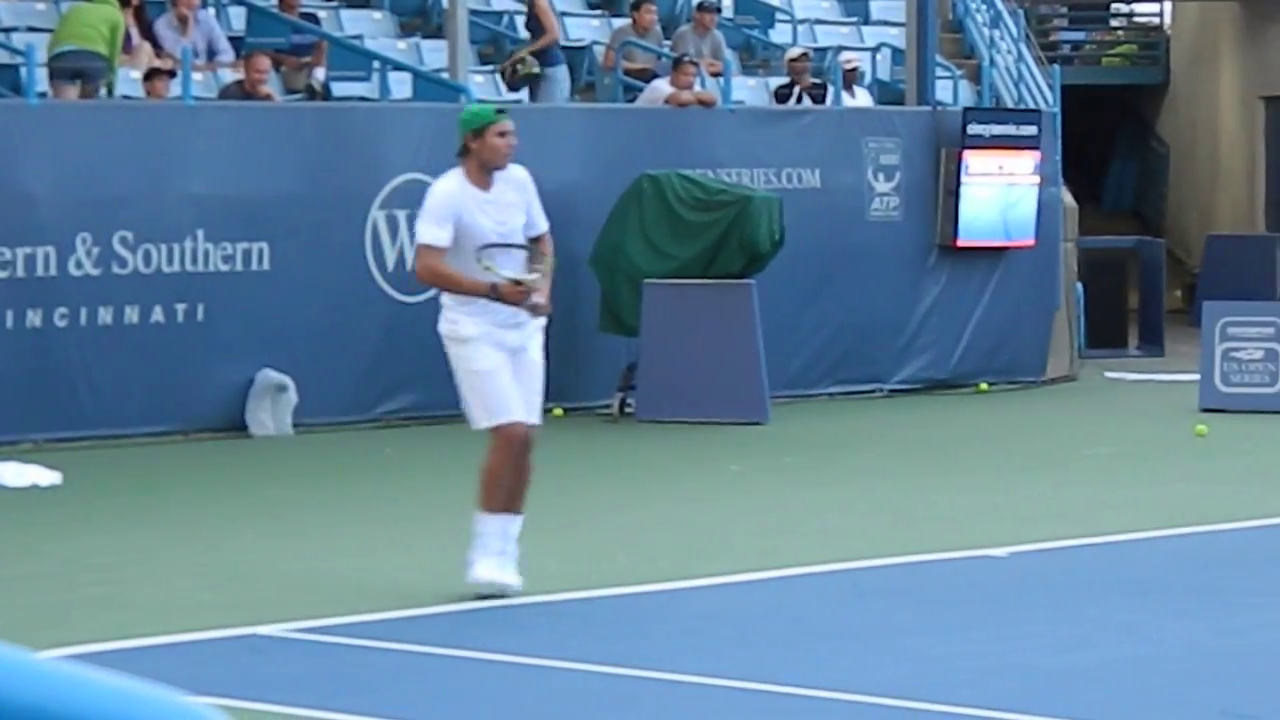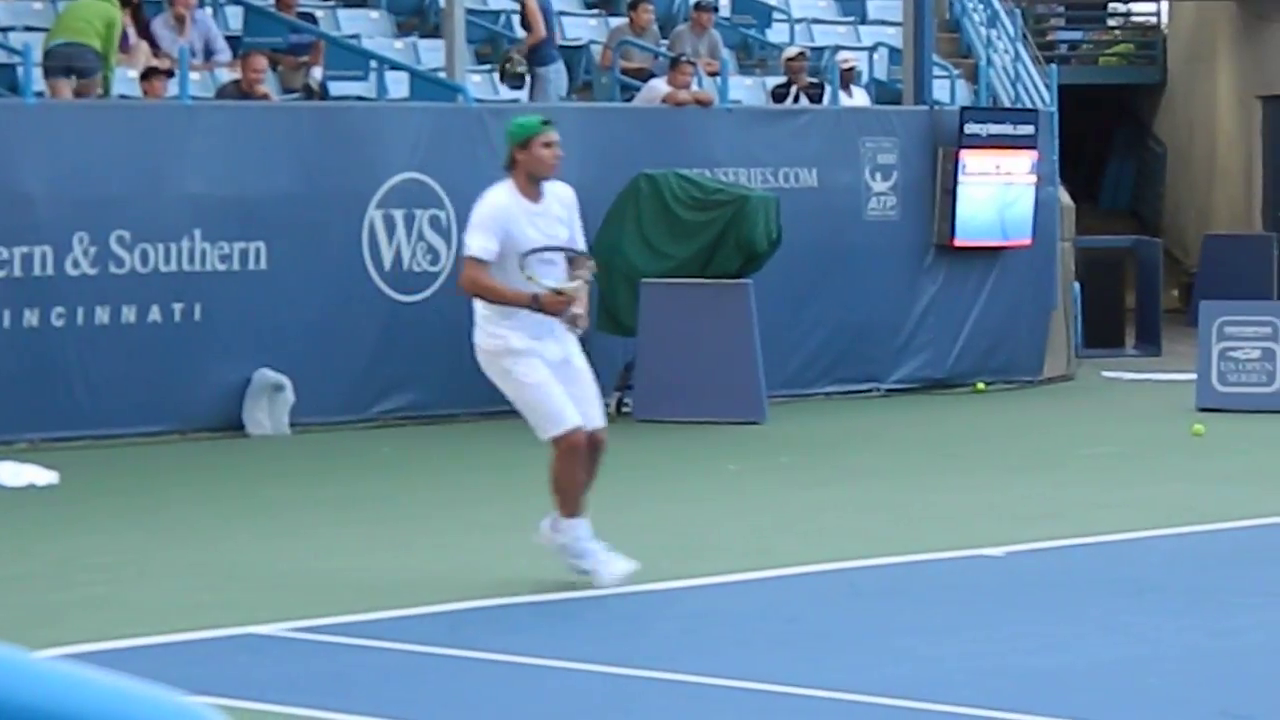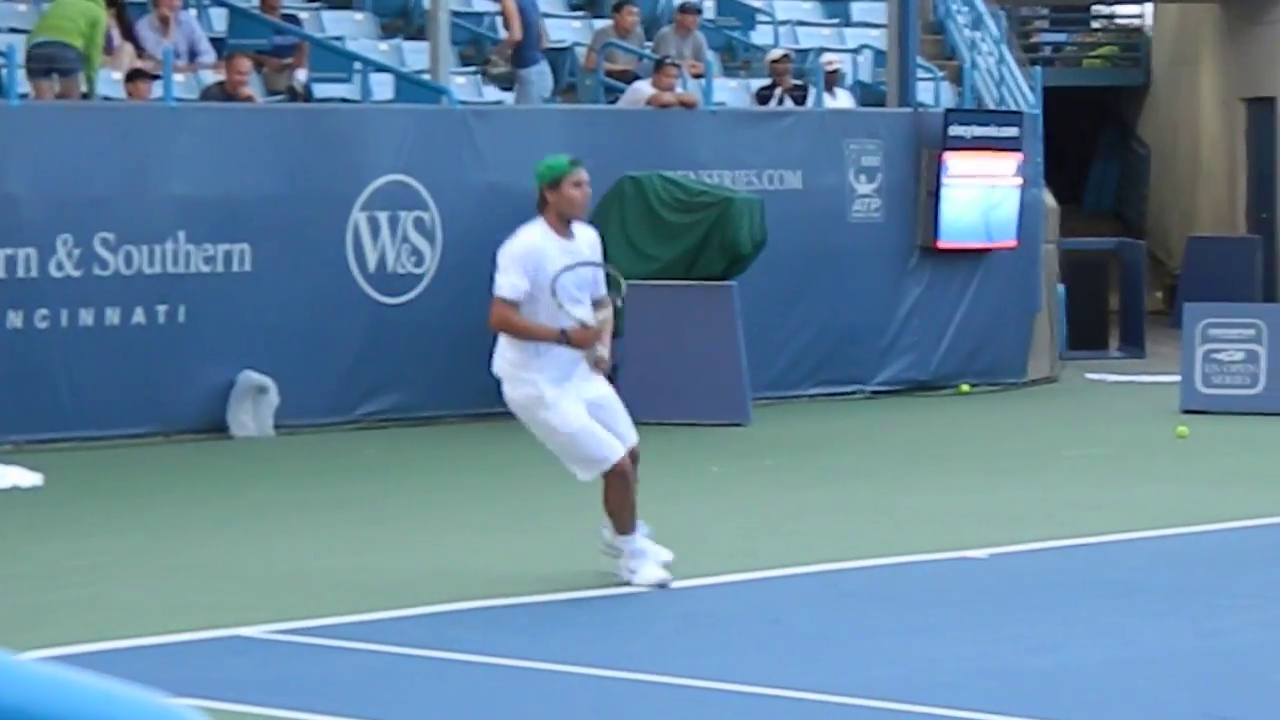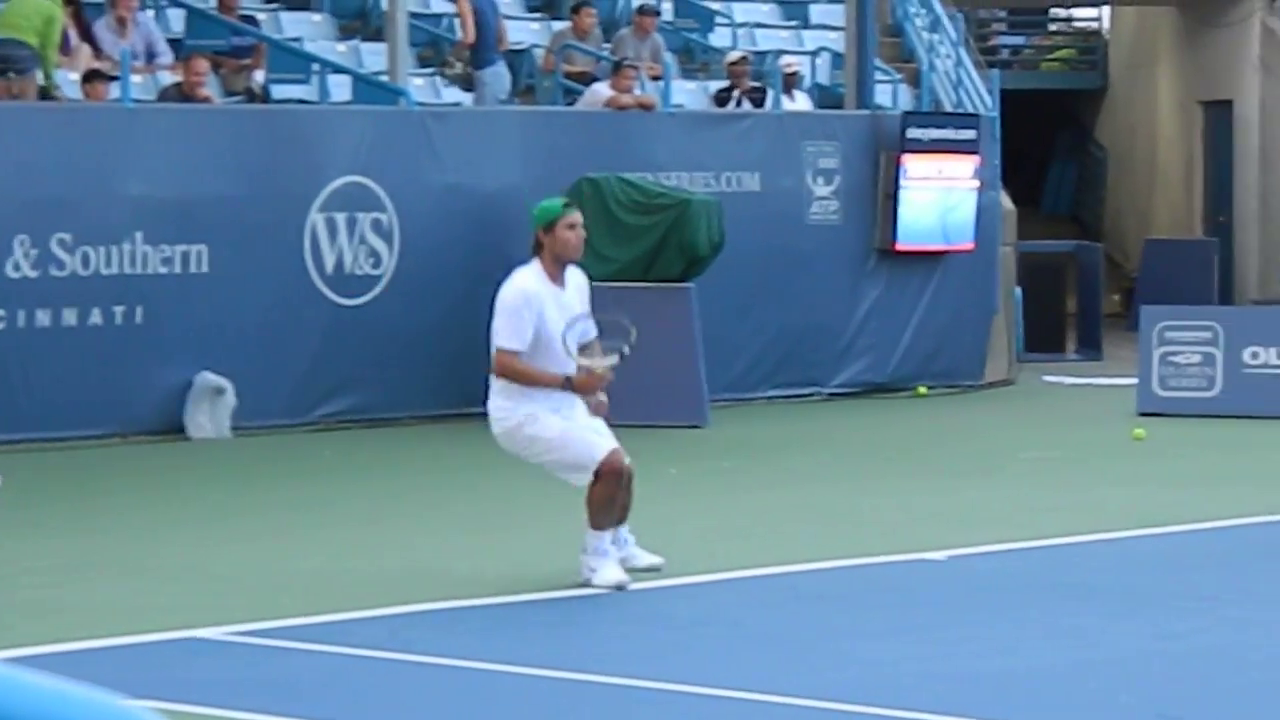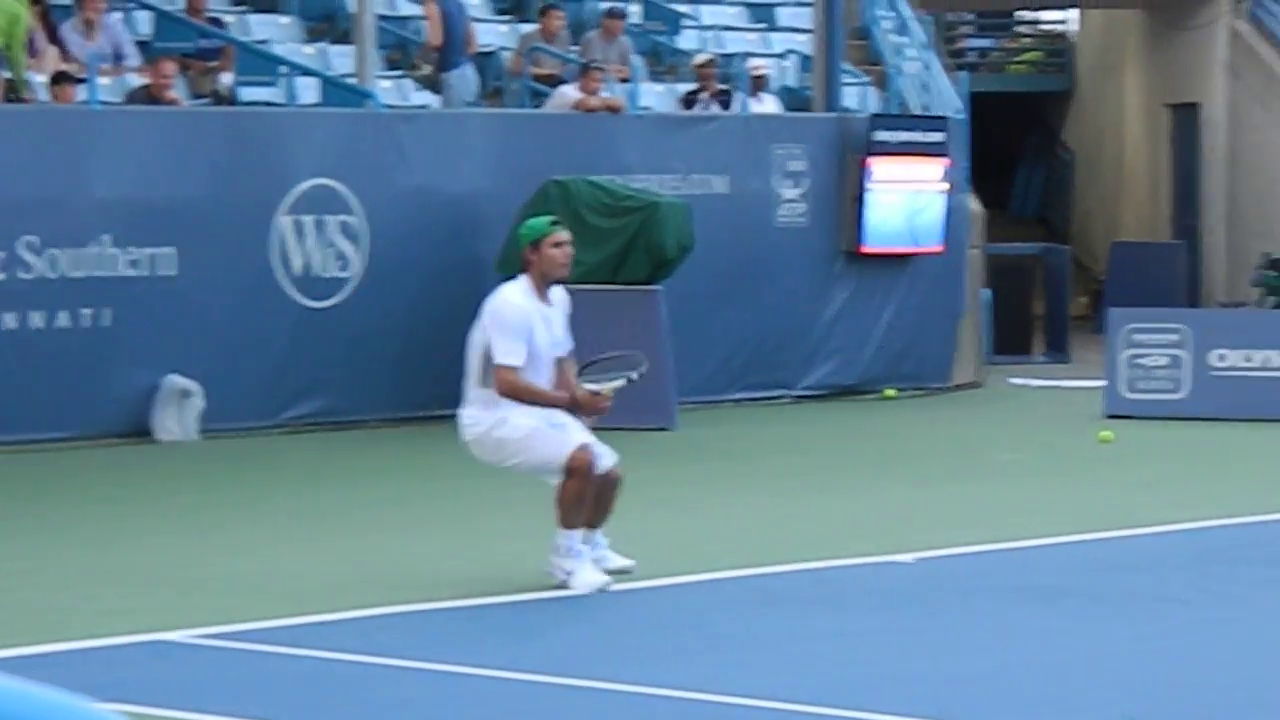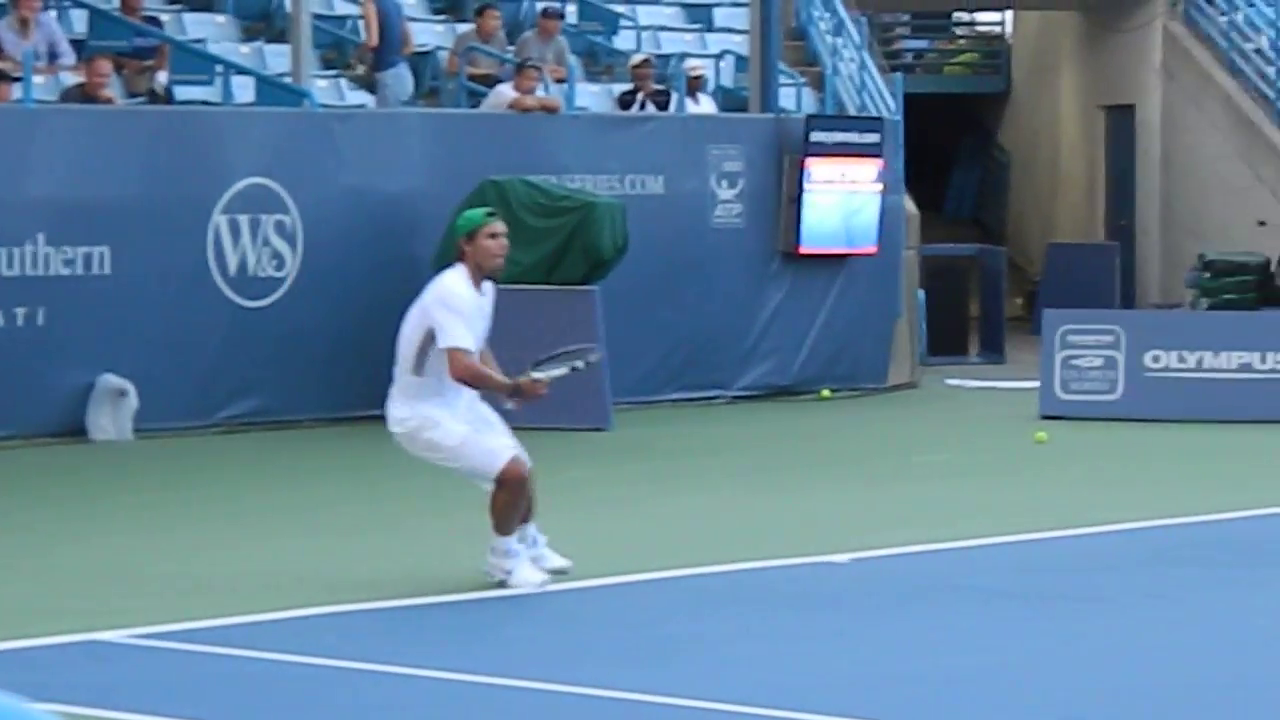
dt=0.1s
person 1, frame 1
left shoulder: (520, 181)
right shoulder: (445, 195)
left elbow: (541, 243)
right elbow: (425, 268)
left wrist: (541, 288)
right wrist: (493, 292)
left hip: (521, 326)
right hip: (469, 331)
left knee: (526, 436)
right knee: (510, 433)
left ankle: (501, 544)
right ankle: (485, 548)
person 1, frame 2
left shoulder: (564, 197)
right shoulder: (495, 206)
right elbow: (471, 280)
left wrist: (577, 301)
right wrist: (536, 303)
left hip: (557, 337)
right hip: (510, 344)
left knee: (595, 439)
right knee: (573, 439)
left ankle: (563, 528)
right ankle: (581, 546)
person 1, frame 3
left shoulder: (588, 237)
right shoulder: (524, 247)
right elbow: (500, 318)
left wrist: (600, 343)
right wrist: (566, 336)
left hip: (575, 376)
right hip: (535, 384)
left knee: (629, 456)
right knee: (618, 466)
left ankle: (632, 538)
right ankle: (631, 552)
person 1, frame 4
left shoulder: (578, 282)
right shoulder: (522, 291)
right elbow: (503, 366)
left wrist: (593, 391)
right wrist: (570, 383)
left hip: (566, 407)
right hip: (522, 416)
left knee: (621, 472)
right knee: (611, 464)
left ankle: (617, 543)
right ankle: (597, 556)
person 1, frame 5
left shoulder: (558, 298)
right shoulder: (511, 305)
left elbow: (561, 360)
right elbow: (508, 384)
left wrist: (577, 400)
right wrist: (572, 404)
left hip: (531, 414)
right hip: (492, 422)
left knee: (609, 473)
right knee: (579, 460)
left ankle: (592, 545)
right ankle: (568, 557)
person 1, frame 6
left shoulder: (484, 288)
right shoulder: (453, 292)
right elbow: (461, 368)
left wrist: (508, 384)
right wrist: (515, 387)
left hip: (455, 405)
right hip: (419, 416)
left knee: (519, 471)
right knee: (514, 472)
left ankle: (528, 542)
right ankle: (505, 556)
